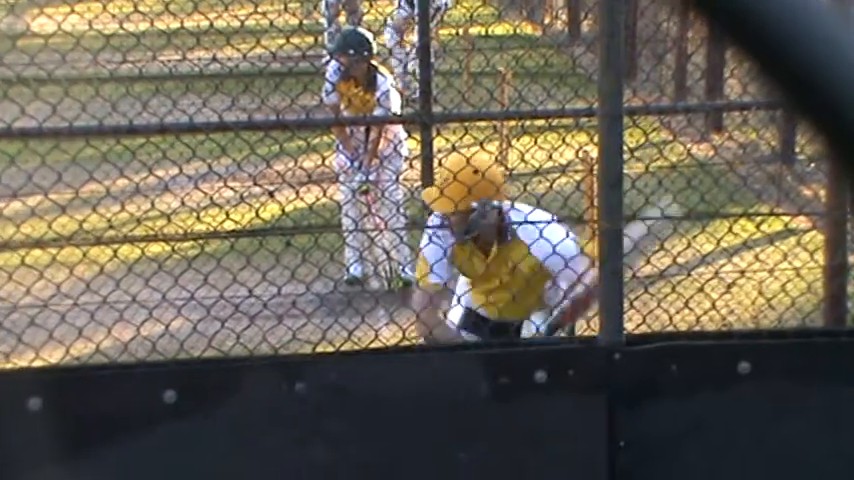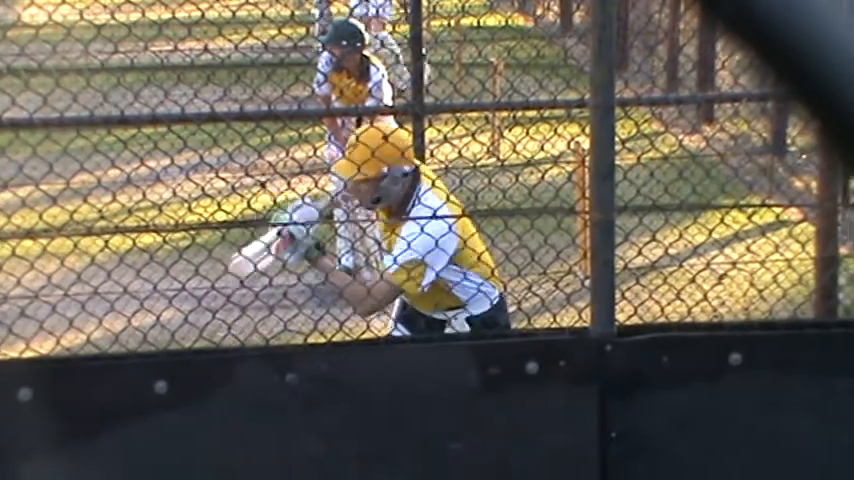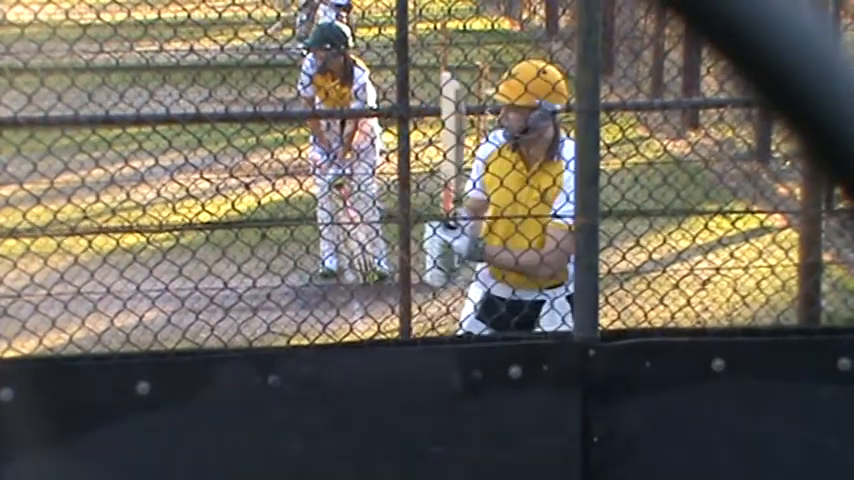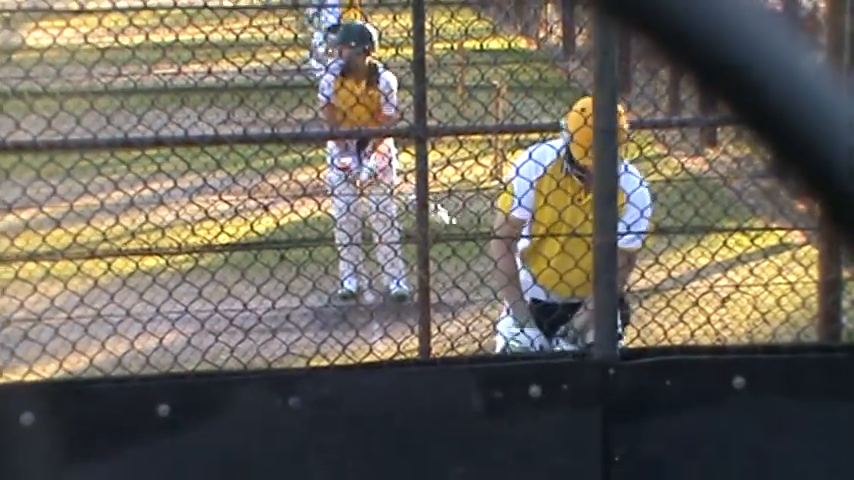
dt=0.7s
person 1, frame 1
left shoulder: (383, 83)
right shoulder: (335, 72)
left elbow: (378, 130)
right elbow: (334, 115)
left wrist: (368, 163)
right wrist: (350, 153)
left hip: (385, 139)
right hip: (350, 137)
left knee: (389, 200)
right knee: (351, 202)
left ankle: (402, 266)
right ankle: (355, 264)
person 1, frame 2
left shoulder: (375, 73)
right shoulder: (328, 62)
left elbow: (373, 119)
right elbow: (325, 103)
right wrist: (340, 142)
right hip: (343, 125)
right knee: (344, 190)
right ankle: (348, 255)
person 1, frame 3
left shoulder: (359, 74)
right shoulder: (311, 64)
left elbow: (354, 120)
right elbow: (308, 105)
left wrist: (342, 158)
right wrist: (321, 143)
left hip: (361, 125)
right hip: (326, 124)
left knee: (365, 189)
right knee: (325, 190)
left ankle: (377, 259)
right ankle: (330, 257)
person 1, frame 4
left shoulder: (385, 80)
right shoulder: (333, 73)
left elbow: (388, 122)
right elbow: (329, 115)
left wrist: (369, 156)
right wrist: (345, 152)
left hip: (377, 145)
right hip: (343, 143)
left knee: (384, 210)
right knee: (344, 211)
left ankle: (396, 278)
right ankle: (350, 277)
person 2, frame 1
left shoulder: (540, 233)
right shoulder: (440, 229)
left elbow: (589, 286)
right elbow: (425, 317)
left hip: (535, 321)
right hip: (478, 315)
person 2, frame 2
left shoulder: (427, 229)
right shoulder: (398, 171)
left elbow: (364, 302)
left wrist: (314, 255)
left hip: (471, 320)
right hip: (419, 307)
person 2, frame 3
left shoulder: (572, 169)
right shoulder: (493, 147)
left elbow: (548, 264)
right elbow: (472, 211)
left wrist: (477, 251)
right wrist: (453, 237)
left hip: (550, 304)
right hip: (493, 293)
person 2, frame 4
left shoulder: (632, 188)
right shoulder: (532, 166)
left elbow: (618, 273)
right elbow: (503, 242)
left wrist: (576, 331)
right wrist: (523, 320)
left hip: (592, 307)
right hip: (530, 299)
